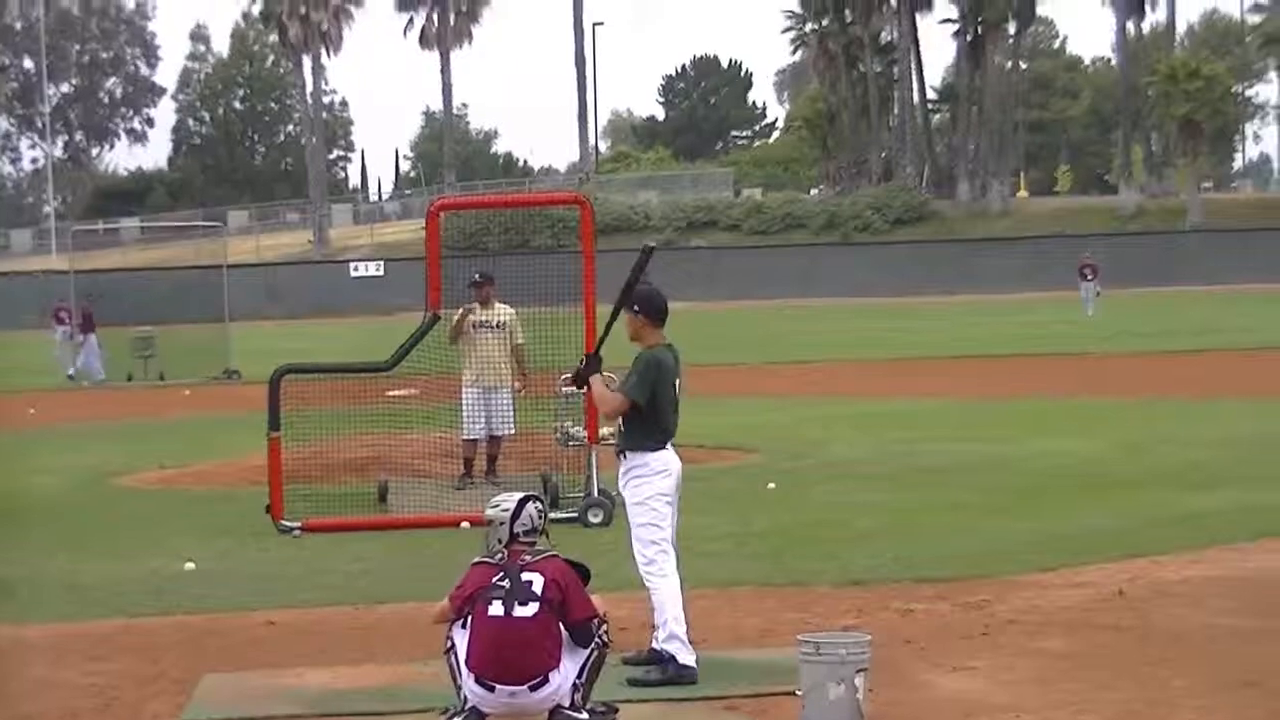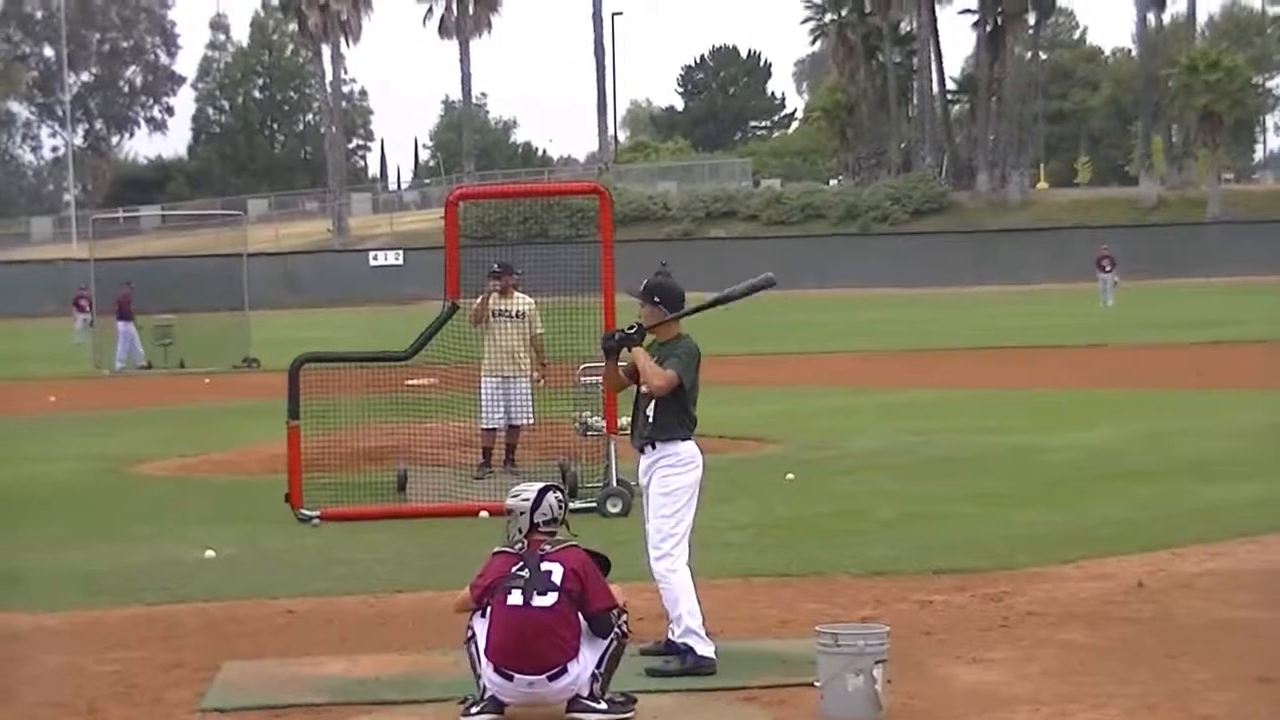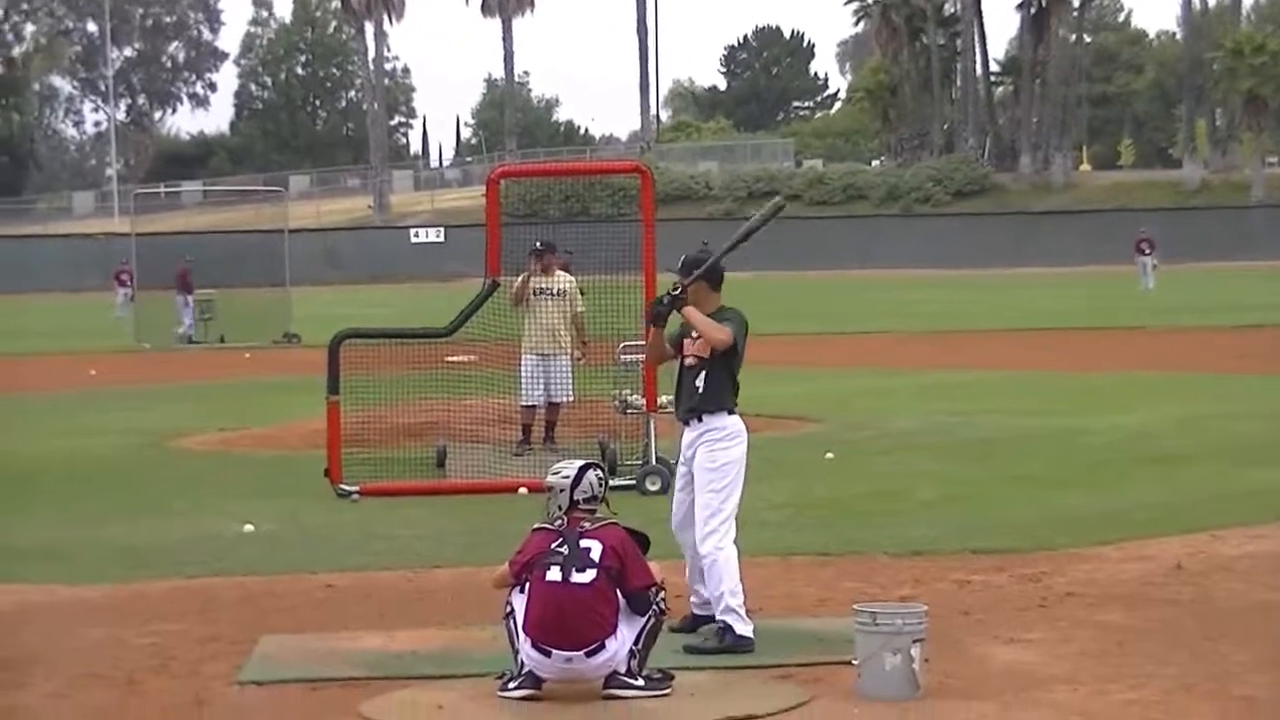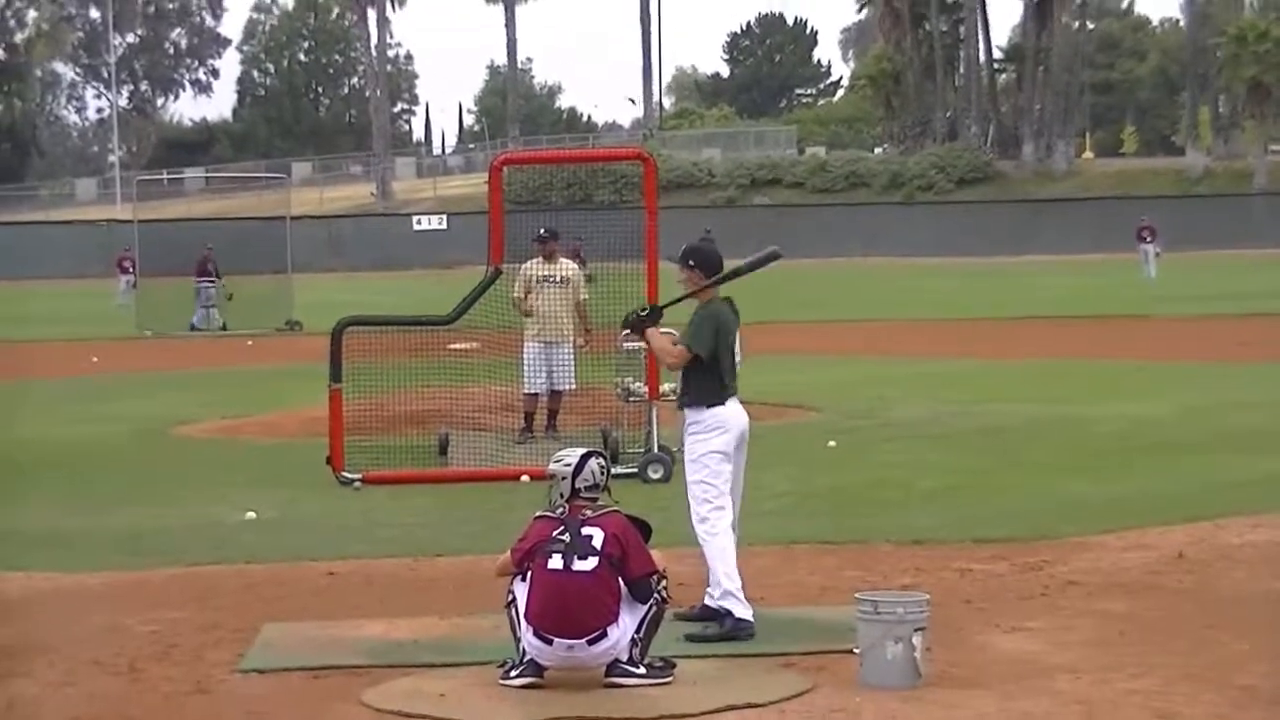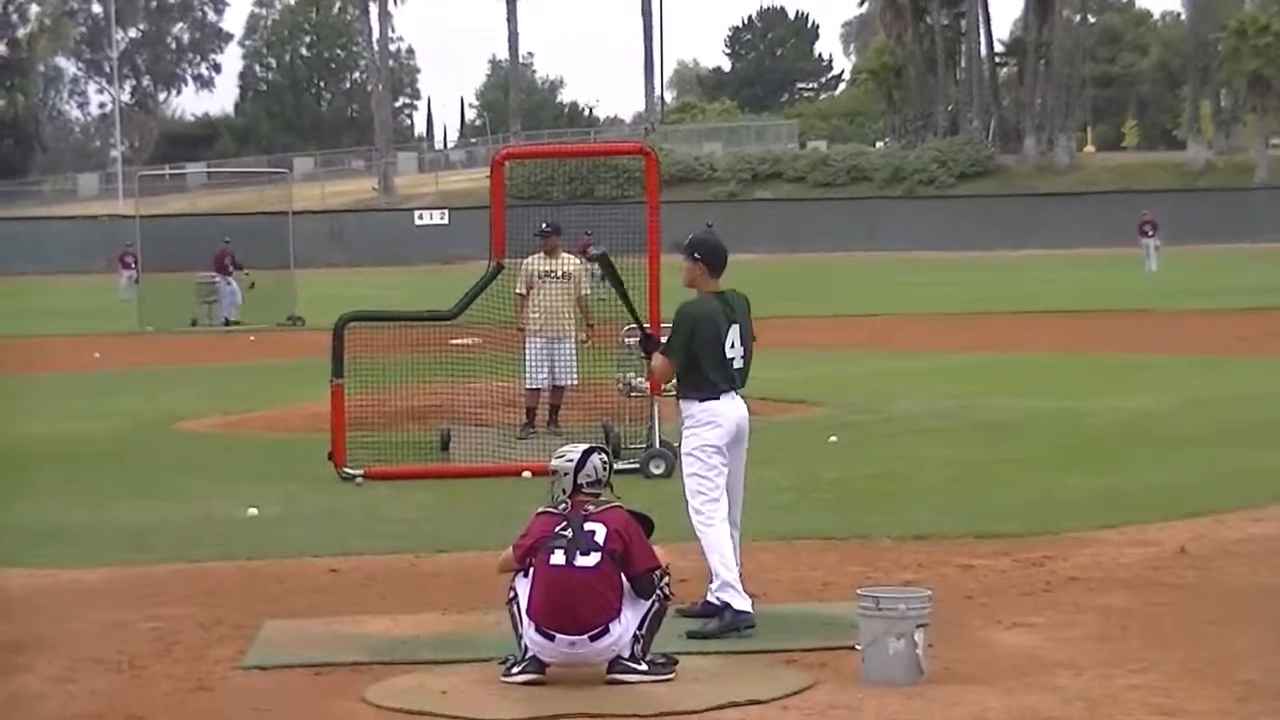
dt=0.4s
person 1, frame 1
left shoulder: (651, 361)
right shoulder: (664, 356)
left elbow: (610, 409)
right elbow: (624, 399)
left wrist: (593, 374)
right wrist: (594, 379)
left hip: (647, 468)
right hip: (655, 462)
left knee: (655, 563)
right knee: (660, 559)
left ankle: (679, 658)
right ankle: (666, 643)
person 1, frame 2
left shoulder: (685, 349)
right shoulder: (653, 349)
left elbow: (661, 383)
right elbow: (614, 385)
left wrist: (635, 348)
right wrist: (612, 355)
left hip: (674, 459)
right hip: (653, 458)
left knee: (666, 557)
right knee: (665, 554)
left ankle: (698, 650)
right ankle: (680, 635)
person 1, frame 3
left shoulder: (731, 319)
right shoulder: (690, 324)
left elbow: (721, 340)
right elbow: (655, 358)
left wrist: (684, 308)
right wrist: (657, 323)
left hip: (719, 433)
right hip: (693, 432)
left knee: (714, 533)
right knee: (685, 526)
left ankle: (736, 628)
right ankle: (705, 605)
person 1, frame 4
left shoulder: (708, 316)
right shoulder: (725, 309)
left elbow: (675, 359)
right elbow: (683, 349)
left wrist: (647, 329)
right wrist: (650, 329)
left hip: (709, 423)
right hip: (730, 415)
left knee: (711, 520)
right knee: (722, 517)
left ankle: (736, 613)
right ankle: (719, 599)
person 1, frame 5
left shoulder: (691, 311)
right shoulder: (739, 302)
left elbow: (665, 372)
left wrist: (653, 351)
left hip: (705, 415)
right hip: (734, 407)
left knee: (708, 512)
right knee: (726, 511)
left ankle: (735, 606)
right ankle: (721, 595)
person 2, frame 1
left shoulder: (479, 570)
right shoulder: (556, 568)
left elbow: (438, 616)
right elbow: (585, 635)
right wrist: (594, 609)
left hip: (484, 695)
right hip: (541, 695)
left knee: (458, 625)
right knee: (595, 626)
person 2, frame 2
left shoulder: (500, 559)
right shoulder: (576, 558)
left elbow: (459, 605)
right elbow: (604, 626)
right wrist: (614, 600)
left hip: (503, 685)
right hip: (561, 685)
left knee: (479, 614)
right knee: (615, 615)
left ankle: (488, 699)
right ankle: (588, 697)
person 2, frame 3
left shoulder: (539, 536)
right shoulder: (615, 535)
left elbow: (498, 580)
right elbow: (643, 603)
right wrist: (650, 576)
left hip: (540, 660)
right hip: (599, 660)
left knee: (518, 590)
right knee: (654, 592)
left ankle: (526, 674)
right ankle: (625, 673)
person 2, frame 4
left shoulder: (541, 524)
right shoulder: (617, 523)
left elbow: (501, 568)
right elbow: (644, 591)
right wrist: (646, 561)
left hip: (543, 648)
right hip: (601, 648)
left knee: (520, 579)
right knee: (655, 581)
left ankle: (527, 663)
right ankle: (626, 662)
person 2, frame 5
left shoulder: (543, 520)
right shoulder: (619, 518)
left elbow: (503, 564)
right elbow: (646, 588)
left hip: (544, 646)
right hip: (603, 645)
left knee: (522, 576)
right knee: (659, 575)
left ankle: (529, 660)
right ankle: (629, 659)
person 3, frame 1
left shoulder: (508, 313)
right shoulder: (465, 313)
left elbow: (517, 346)
right elbow: (452, 339)
left wrist: (521, 374)
right wrist: (463, 316)
left hip: (501, 381)
right hip: (473, 381)
left knee: (497, 429)
right knee: (471, 429)
left ankle: (491, 470)
right ankle: (467, 473)
person 3, frame 2
left shoulder: (527, 302)
right shoulder: (485, 301)
left elbow: (536, 335)
right elbow: (474, 321)
left wrist: (541, 364)
right wrist: (487, 295)
left hip: (520, 370)
right hip: (492, 370)
left knee: (516, 418)
right knee: (489, 419)
left ankle: (510, 459)
right ankle: (486, 462)
person 3, frame 3
left shoulder: (568, 281)
right shoulder: (526, 279)
left elbow: (577, 314)
right elbow: (515, 302)
left wrist: (582, 342)
right wrist: (528, 278)
left hip: (560, 348)
right hip: (533, 348)
left knee: (556, 396)
right knee: (529, 396)
left ankle: (549, 436)
right ankle: (525, 439)
person 3, frame 4
left shoulder: (572, 269)
right shoulder: (528, 268)
left elbow: (580, 301)
right elbow: (518, 296)
left wrist: (585, 329)
right wrist: (522, 307)
left hip: (563, 335)
right hip: (535, 336)
left knee: (558, 384)
right knee: (532, 384)
left ankle: (551, 424)
right ankle: (527, 427)
person 3, frame 5
left shoulder: (574, 263)
right shoulder: (530, 263)
left elbow: (581, 296)
right elbow: (522, 294)
left wrist: (588, 324)
right wrist: (520, 318)
left hip: (564, 331)
right hip: (537, 331)
left knee: (560, 379)
right knee: (534, 379)
left ankle: (553, 419)
right ankle: (529, 422)
